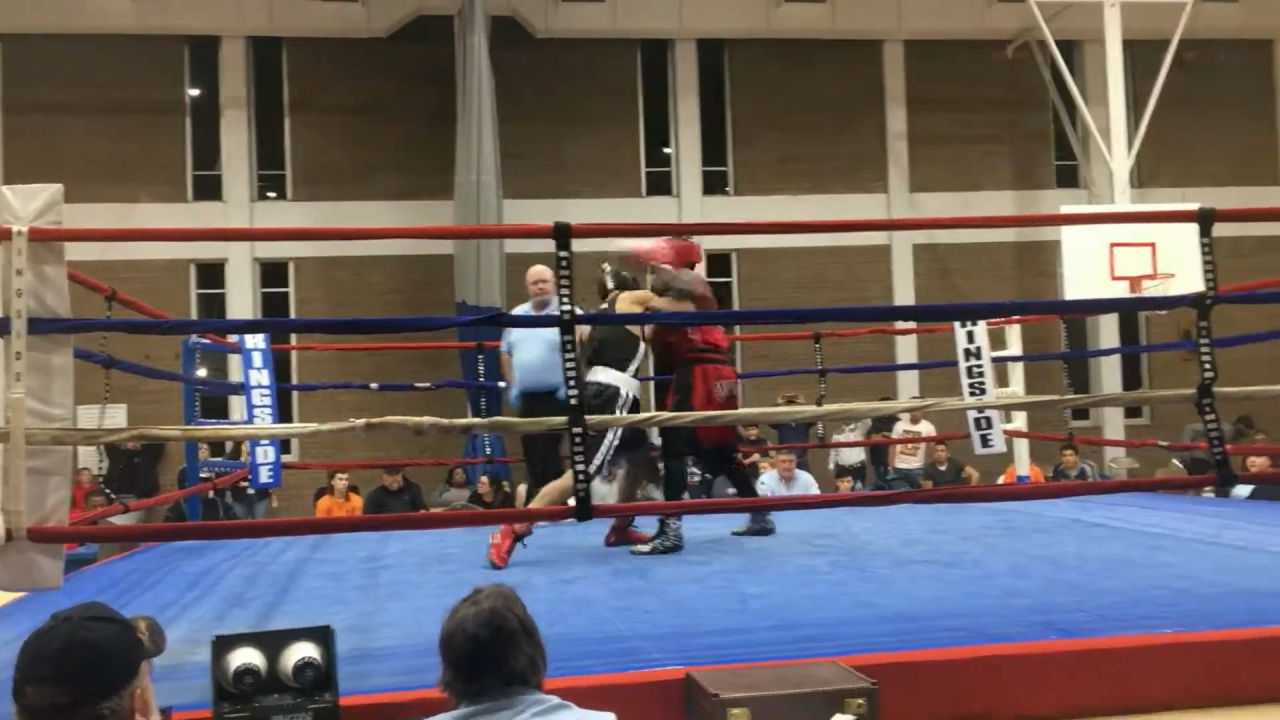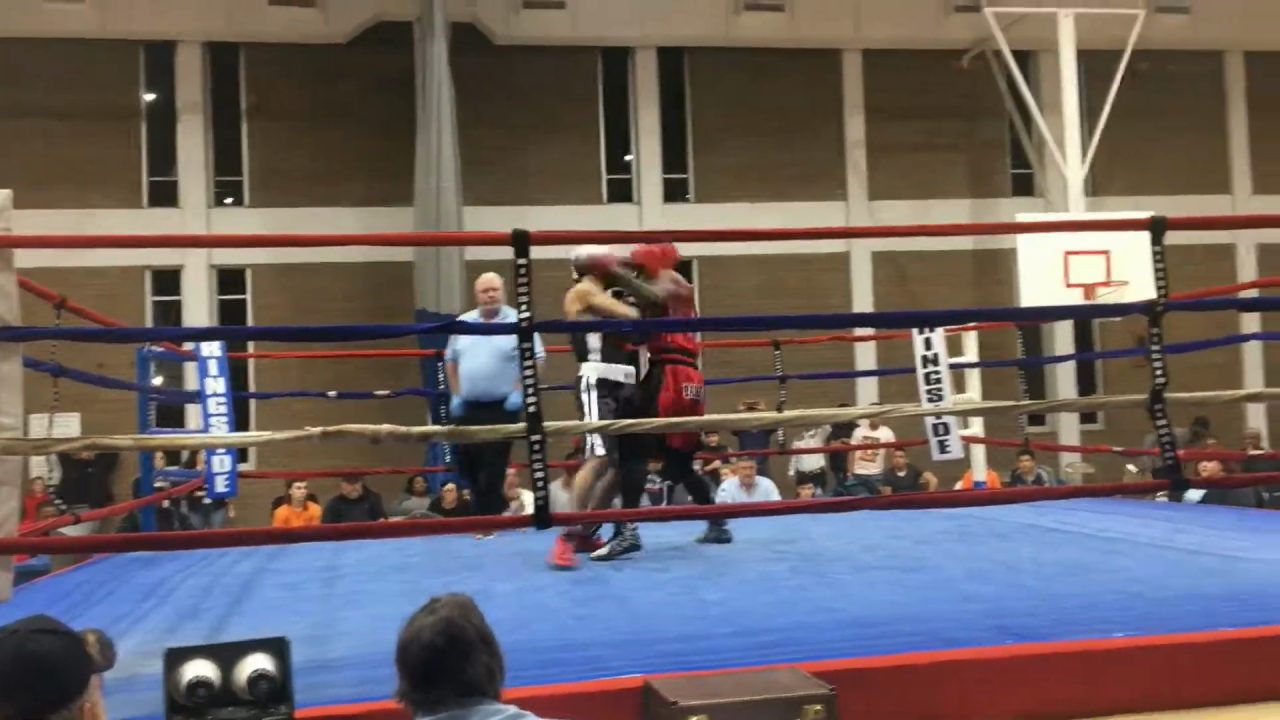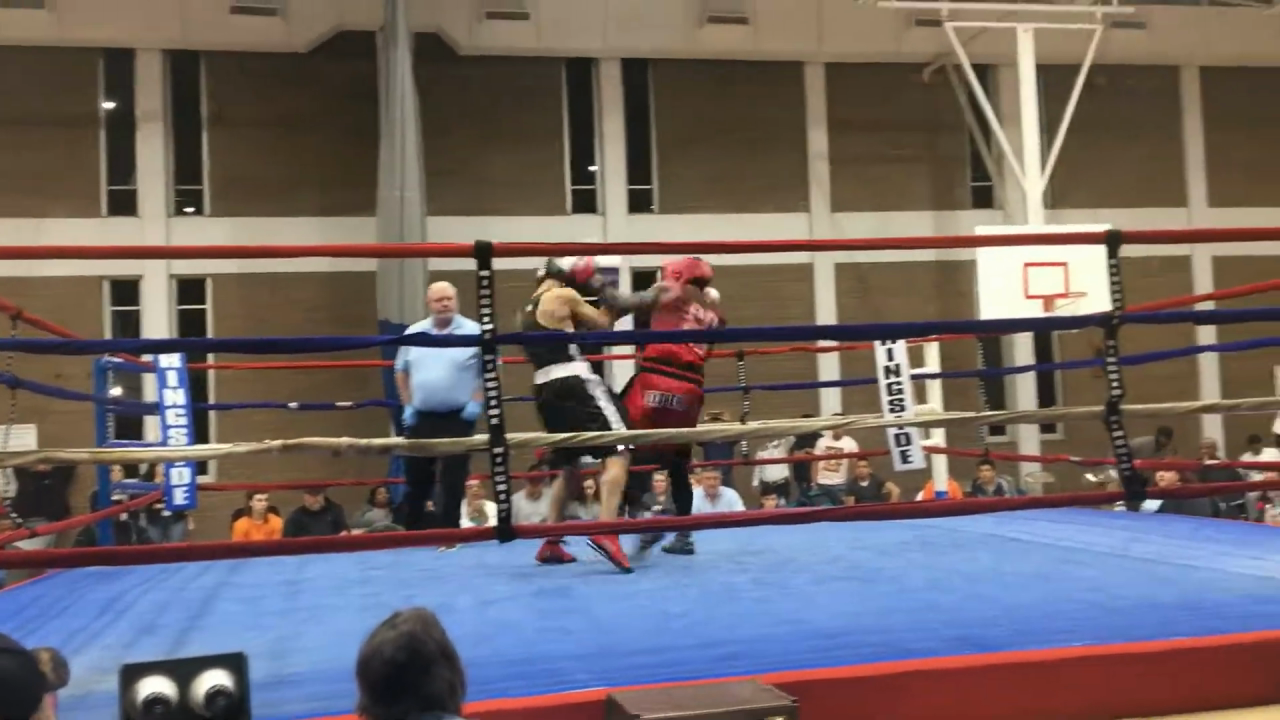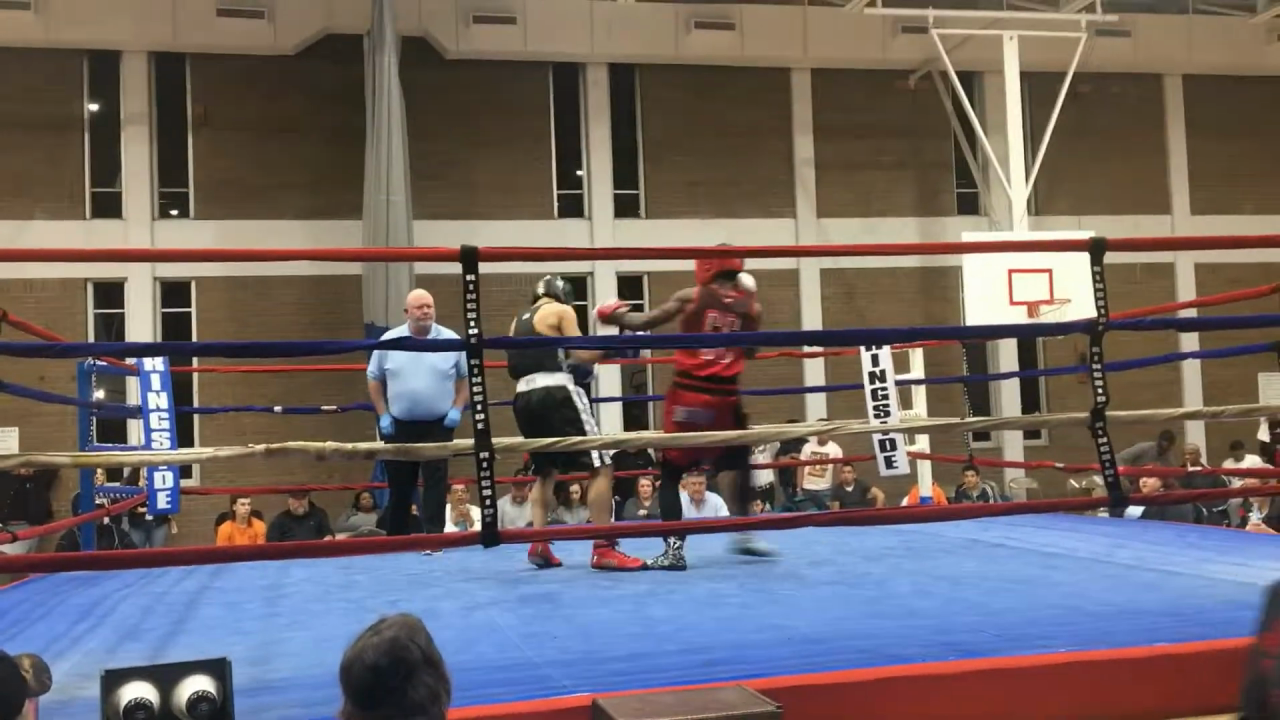
dt=0.2s
person 1, frame 1
left shoulder: (689, 280)
right shoulder: (679, 298)
left wrist: (651, 262)
left hip: (702, 371)
right hip: (716, 374)
left knee: (675, 447)
right knee: (721, 453)
left ankle: (670, 530)
right ankle: (760, 517)
person 1, frame 2
left shoulder: (670, 281)
right shoulder: (672, 290)
left elbow: (655, 297)
left hip: (670, 373)
right hip: (685, 377)
left knee: (634, 448)
right knee: (679, 458)
left ankle: (627, 532)
right ankle: (717, 525)
person 1, frame 3
left shoulder: (668, 291)
right shoulder: (714, 311)
left hip: (655, 381)
right hip: (689, 388)
left knee: (634, 456)
right knee: (678, 464)
right ankle: (683, 536)
person 1, frame 4
left shoulder: (691, 297)
right shoulder: (751, 306)
left elbow: (646, 322)
left wrist: (616, 314)
left hip: (689, 395)
right hip: (724, 397)
left knee: (672, 472)
right knee: (740, 463)
left ankle: (674, 548)
right ankle: (744, 532)
person 2, frame 1
left shoulder: (598, 314)
right shoulder: (636, 298)
right elbow: (673, 309)
left hip: (601, 393)
right hip: (614, 395)
left knee: (641, 461)
left ankle: (621, 529)
right ankle: (512, 531)
person 2, frame 2
left shoulder: (598, 301)
right shoulder: (582, 293)
right elbow: (630, 317)
left hip: (619, 385)
right hip: (599, 383)
left knee: (620, 465)
right knee: (599, 459)
left ankle: (584, 532)
right ankle: (569, 535)
person 2, frame 3
left shoulder: (528, 309)
right shoulder: (564, 295)
right elbow: (602, 325)
right wrist: (610, 300)
left hip: (546, 390)
right hip: (575, 383)
left knee: (565, 468)
right knee: (618, 454)
left ankle: (551, 544)
right ankle: (606, 532)
person 2, frame 4
left shoulder: (518, 322)
right shoulder: (561, 311)
right elbow: (582, 356)
left hip: (526, 398)
right hip: (557, 394)
left knee: (545, 473)
right knee: (601, 467)
left ankle: (539, 544)
right ankle: (604, 550)
person 3, frame 1
right shoulder: (517, 316)
right elbow: (506, 352)
right wrist: (513, 386)
left hip: (556, 396)
right hip: (529, 398)
left knee: (543, 453)
right knee: (533, 454)
person 3, frame 2
left shoulder: (519, 322)
right shoulder: (463, 323)
left elbow: (537, 359)
right elbow: (451, 361)
left wrist: (519, 392)
right wrist: (455, 395)
left hip: (502, 407)
right hip: (469, 406)
left knee: (493, 465)
right knee: (465, 458)
left ankle: (486, 516)
right ankle: (496, 508)
person 3, frame 3
left shoulder: (473, 332)
right shoulder: (414, 333)
right elbow: (401, 371)
left wrist: (476, 402)
right wrist: (407, 405)
left hip: (456, 417)
right hip: (421, 416)
left knee: (452, 476)
right knee: (416, 474)
left ankle: (448, 529)
right ankle: (413, 528)
person 3, frame 4
left shoulder: (451, 340)
right shoulder: (389, 340)
left elbow: (467, 376)
right elbow: (374, 379)
left wrist: (457, 409)
right wrist: (383, 415)
left hip: (437, 425)
right hip: (400, 426)
left knee: (435, 481)
right knee: (399, 485)
left ankle: (434, 536)
right ankle: (396, 539)
